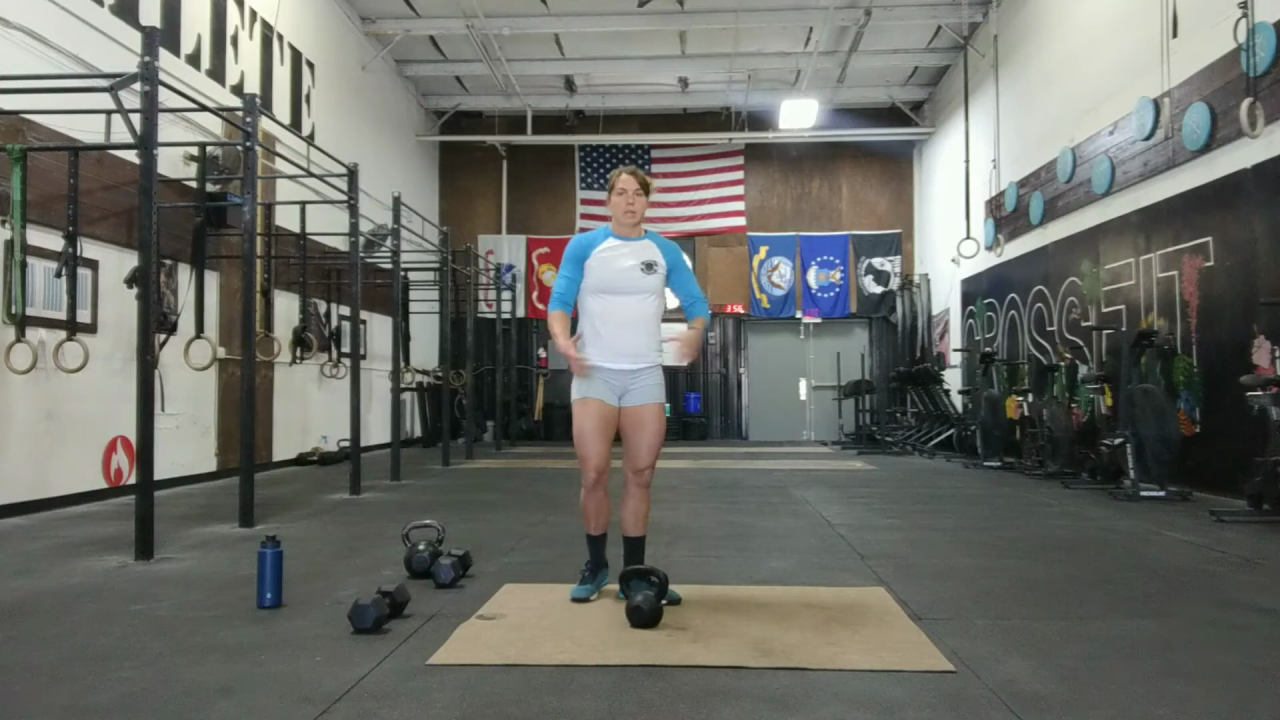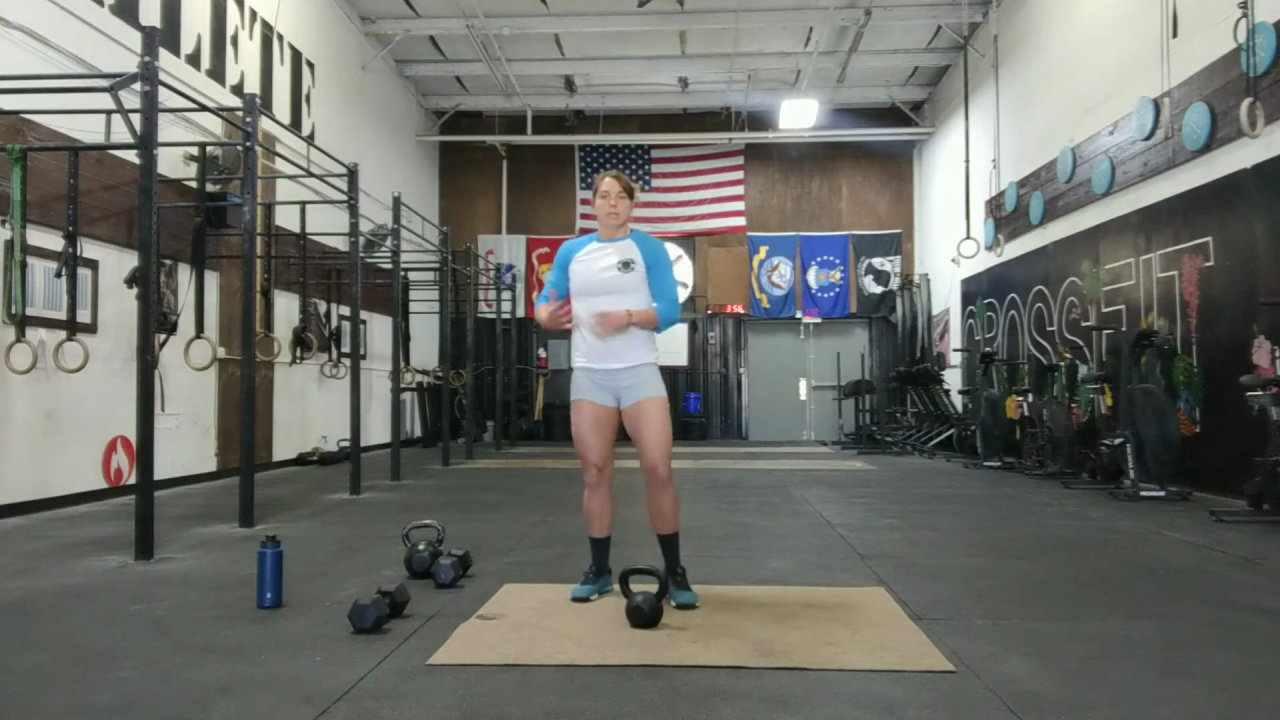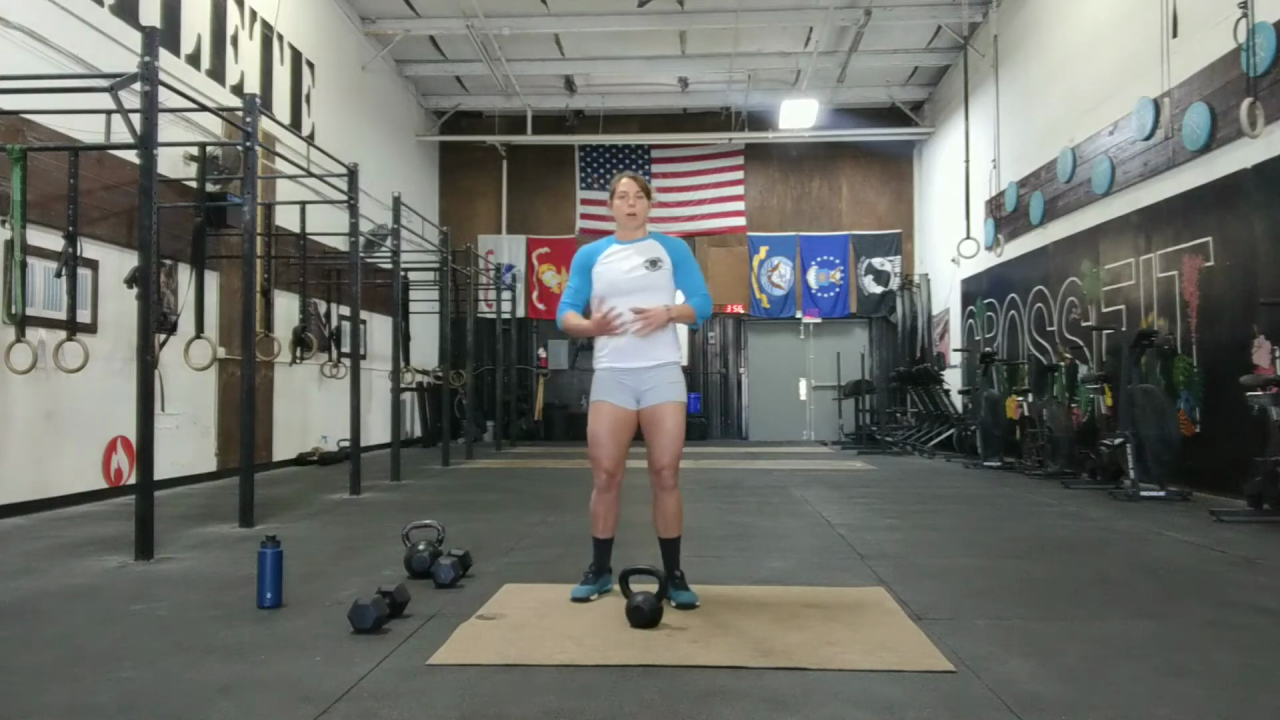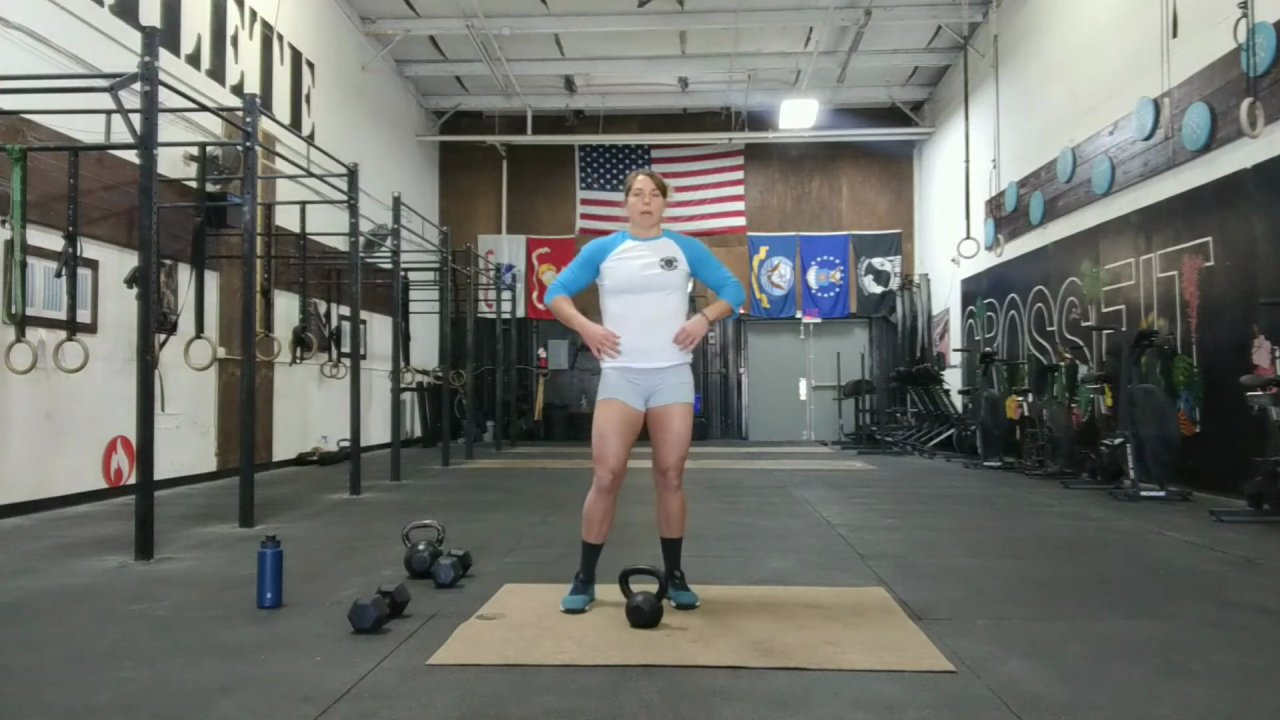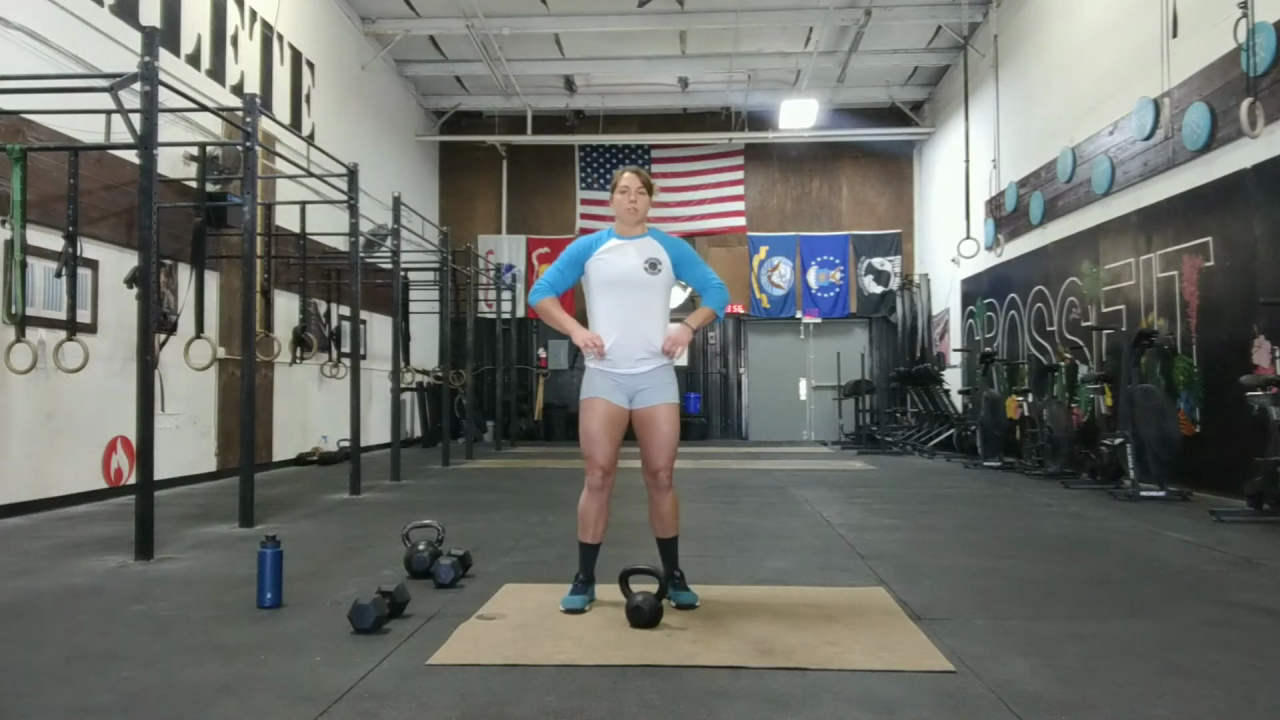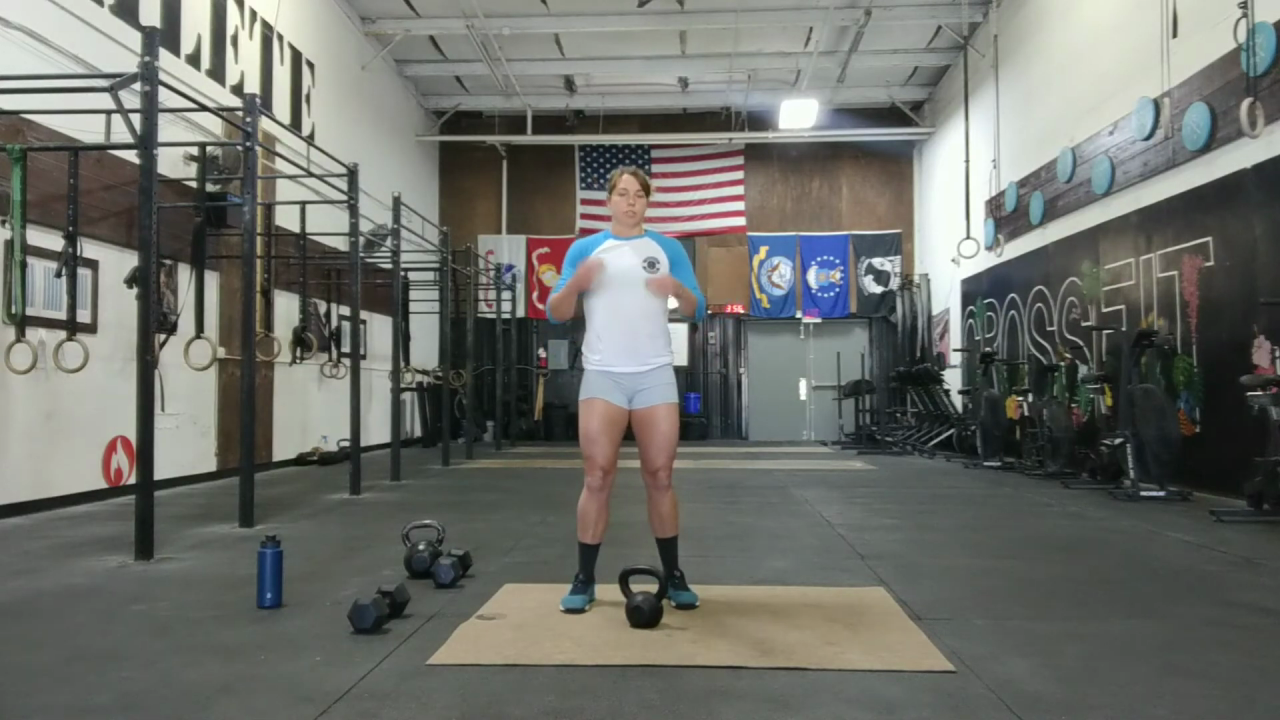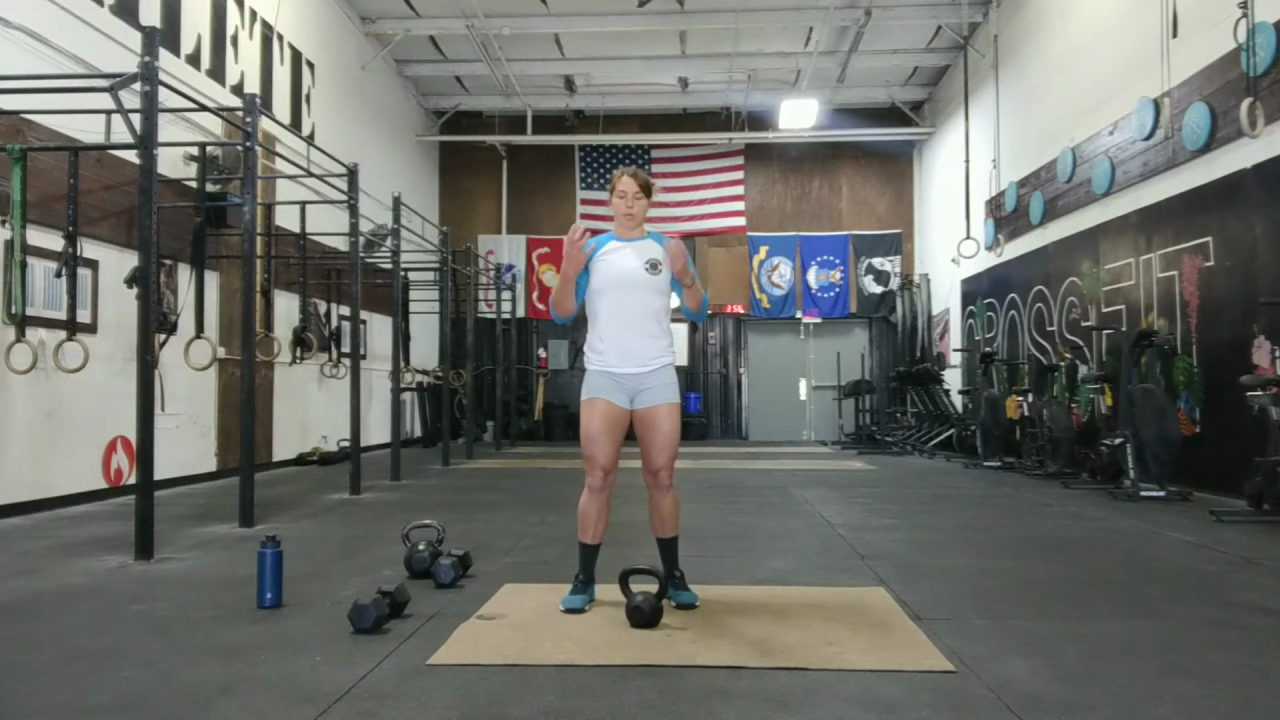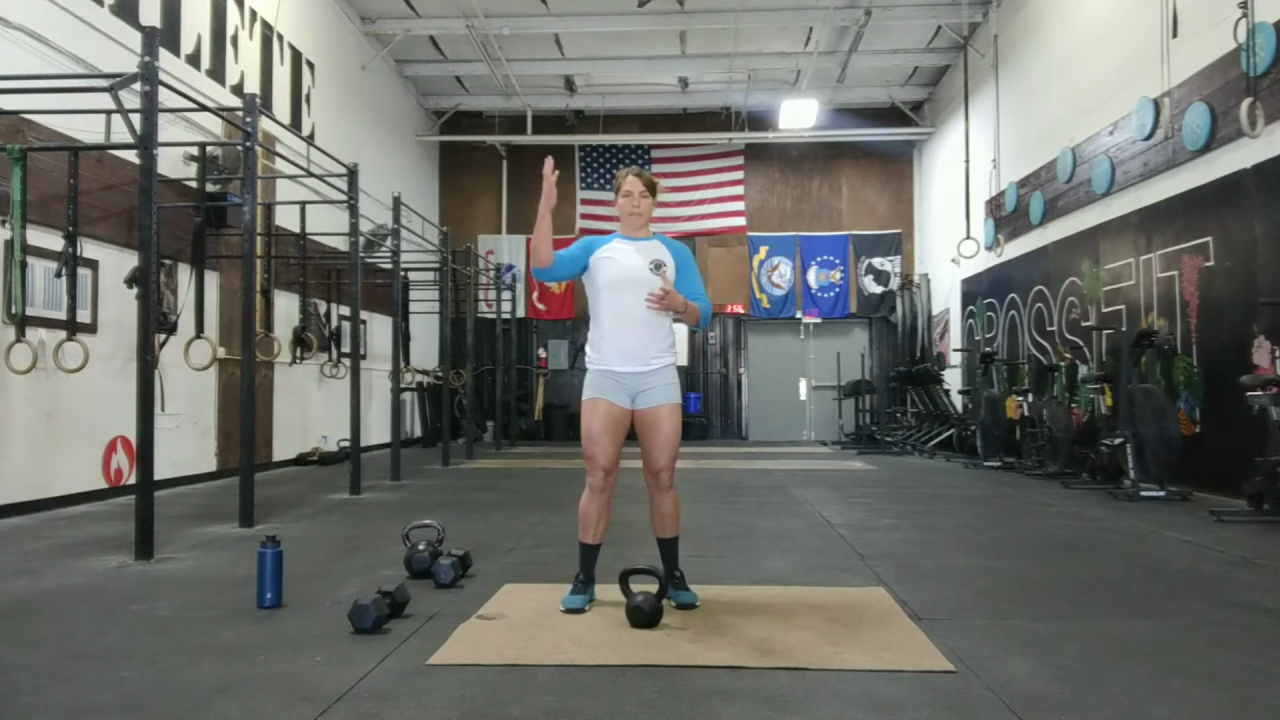
dt=0.4s
person 1, frame 1
left shoulder: (666, 251)
right shoulder: (583, 246)
left elbow: (695, 302)
right elbow: (560, 301)
left wrist: (694, 331)
right wrist: (562, 341)
left hip: (645, 376)
right hip: (594, 374)
left knee: (640, 476)
right knee: (593, 474)
left ankle: (636, 573)
right ankle: (595, 565)
person 1, frame 2
left shoulder: (650, 248)
right shoulder: (571, 251)
left elbow: (668, 310)
right elbow: (545, 300)
left wrist: (626, 317)
right wrist: (548, 316)
left hip: (640, 372)
right hip: (589, 376)
left knee: (658, 470)
right knee: (595, 475)
left ankle: (674, 570)
right ankle: (599, 570)
person 1, frame 3
left shoulder: (673, 250)
right shoulder: (589, 255)
left elbow: (702, 305)
right elbow: (566, 313)
left wrist: (668, 313)
right wrist: (590, 325)
left hip: (663, 374)
right hip: (611, 376)
left knee: (665, 477)
right knee: (605, 477)
left ankle: (674, 575)
right ankle: (600, 569)
person 1, frame 4
left shoulder: (686, 248)
right shoulder: (601, 250)
left elbow: (733, 290)
right elbow: (555, 293)
left wrist: (704, 319)
right wrist: (585, 327)
left hip: (672, 376)
right hip: (620, 376)
left knee: (670, 477)
right knee: (606, 477)
left ankle: (674, 575)
right ankle: (584, 578)
person 1, frame 5
left shoulder: (672, 248)
right shoulder: (586, 248)
left elbow: (716, 291)
right elbow: (541, 293)
left wrist: (687, 327)
right wrist: (576, 329)
left hip: (656, 375)
right hip: (604, 375)
left knee: (661, 478)
right knee: (598, 477)
left ankle: (673, 576)
right ankle: (584, 579)
person 1, frame 6
left shoulder: (668, 248)
right shoulder: (584, 249)
left elbow: (697, 308)
right elbow: (555, 312)
left wrist: (678, 291)
right wrist: (576, 283)
left hip: (655, 375)
right hip: (602, 376)
left knee: (660, 477)
right knee: (597, 478)
left ankle: (673, 576)
right ankle: (584, 579)
person 1, frame 7
left shoulder: (667, 249)
right shoulder: (590, 249)
left elbow: (698, 311)
right elbow: (561, 314)
left wrist: (686, 274)
right wrist: (569, 270)
left hip: (657, 376)
right hip: (604, 376)
left knee: (661, 477)
right knee: (598, 477)
left ankle: (673, 576)
right ankle: (584, 579)
person 1, frame 8
left shoulder: (675, 252)
right shoulder: (592, 248)
left elbow: (702, 315)
right elbow: (543, 270)
left wrist: (679, 305)
right wrist: (546, 207)
left hip: (658, 376)
right hip: (605, 376)
left knee: (662, 478)
right knee: (598, 478)
left ankle: (673, 575)
right ankle: (584, 579)
